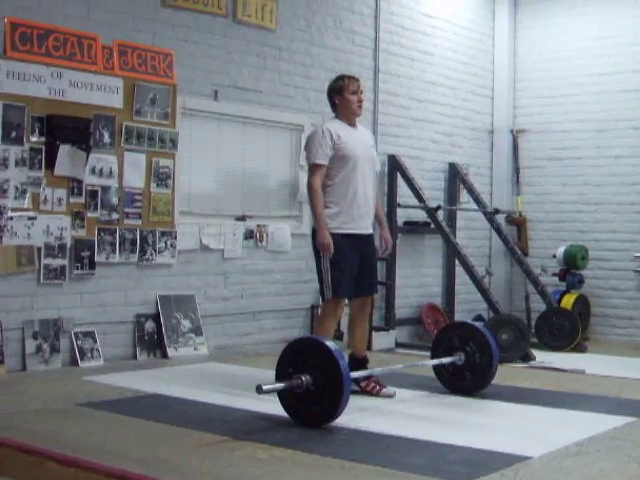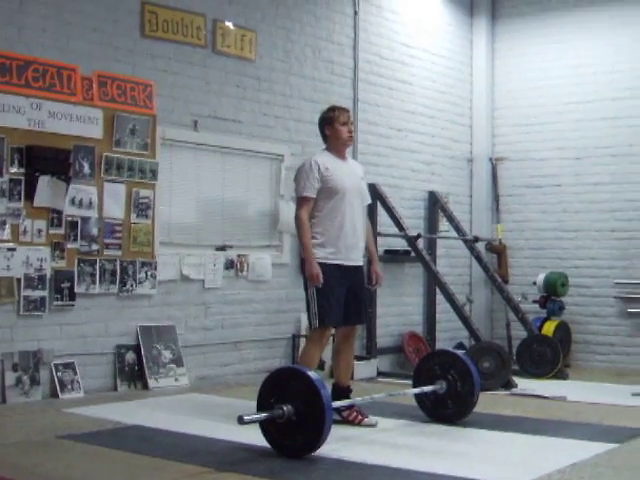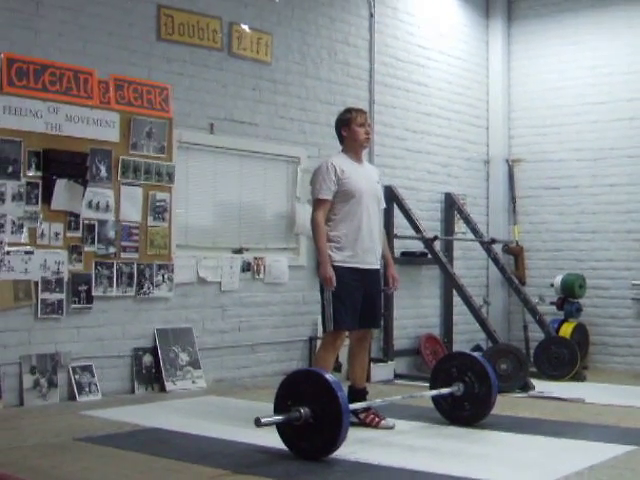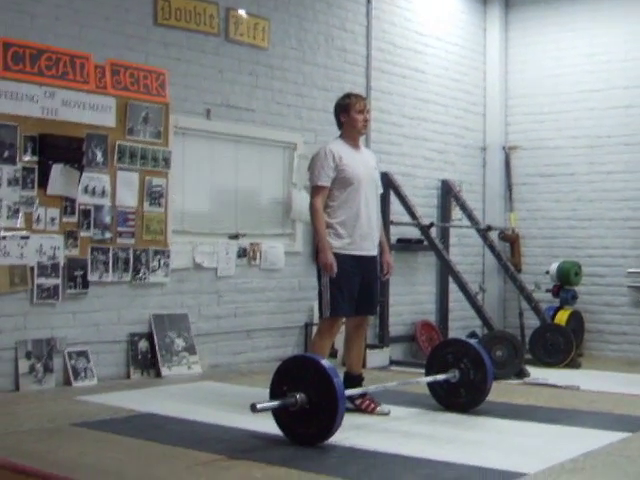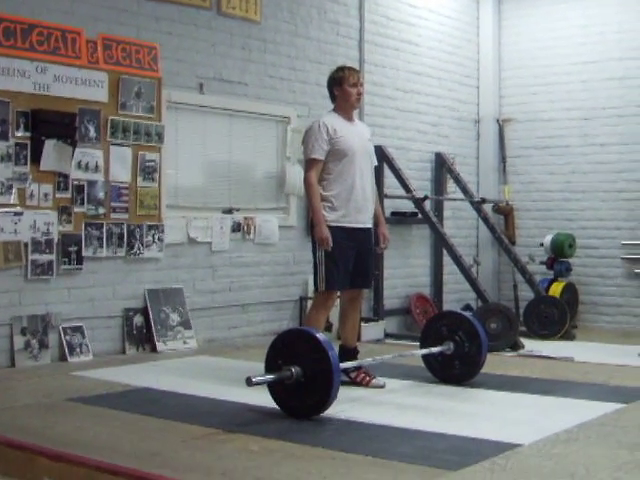
dt=0.4s
person 1, frame 1
left shoulder: (366, 135)
right shoulder: (327, 132)
right elbow: (315, 182)
left wrist: (383, 226)
right wrist: (322, 228)
left hip: (363, 232)
right hip: (337, 233)
left knee: (364, 302)
right knee: (335, 302)
left ankle: (358, 371)
person 1, frame 2
left shoulder: (357, 168)
right shoulder: (315, 165)
right elbow: (302, 214)
left wrist: (374, 261)
right wrist: (310, 259)
left hip: (353, 263)
right hip: (325, 263)
left knee: (348, 331)
right knee: (321, 331)
left ankle: (341, 400)
person 1, frame 3
left shoulder: (372, 172)
right shoulder: (332, 167)
right elbow: (318, 217)
left wrist: (389, 263)
right wrist: (324, 262)
left hip: (370, 266)
right hip: (342, 266)
left knee: (363, 334)
right knee: (335, 335)
left ankle: (357, 403)
person 1, frame 4
left shoulder: (370, 157)
right shoulder: (330, 153)
right elbow: (317, 203)
left wrist: (384, 249)
right wrist: (324, 249)
left hip: (367, 253)
right hip: (340, 253)
left knee: (360, 321)
right knee: (331, 321)
left ankle: (353, 388)
person 1, frame 5
left shoulder: (363, 130)
right shoulder: (324, 126)
right elbow: (311, 177)
left wrist: (380, 221)
right wrist: (319, 222)
left hip: (362, 225)
right hip: (335, 226)
left knee: (355, 294)
right knee: (327, 295)
left ankle: (348, 362)
